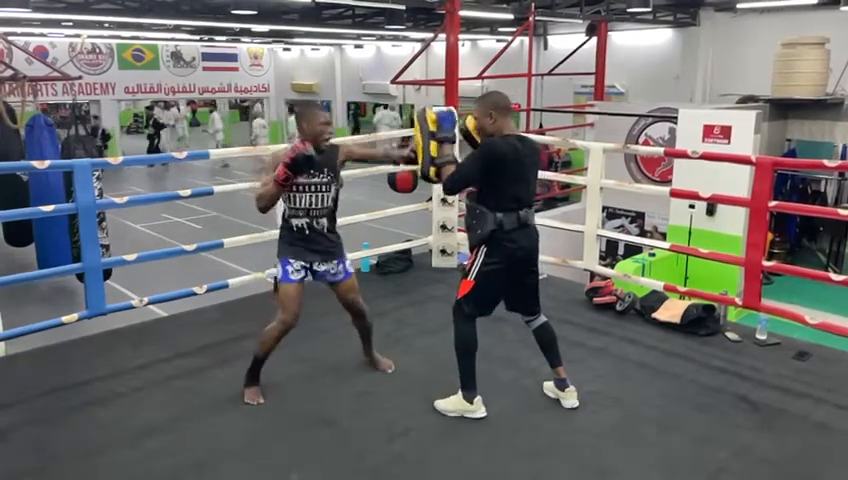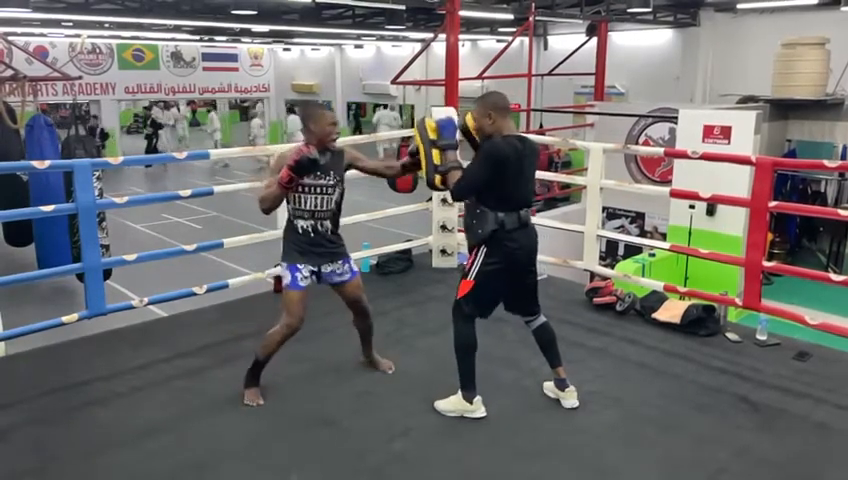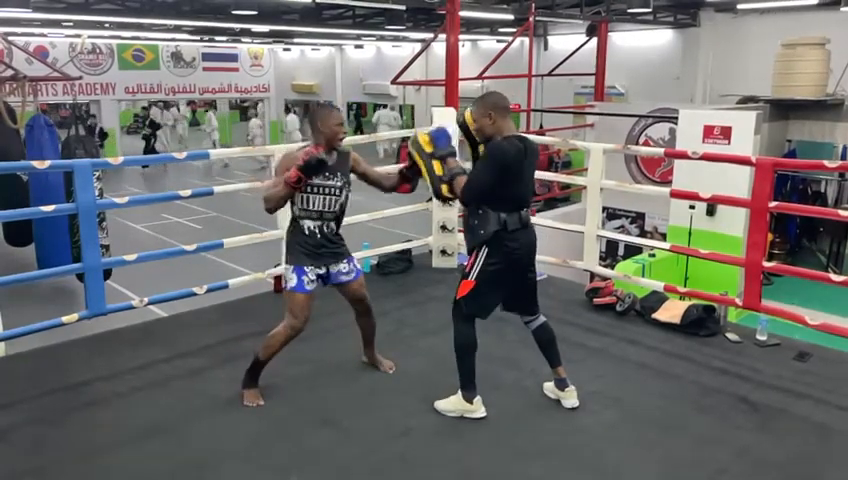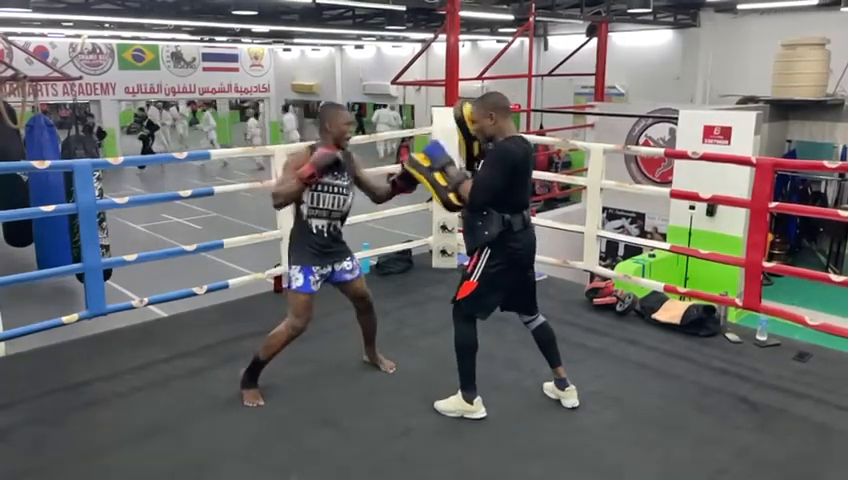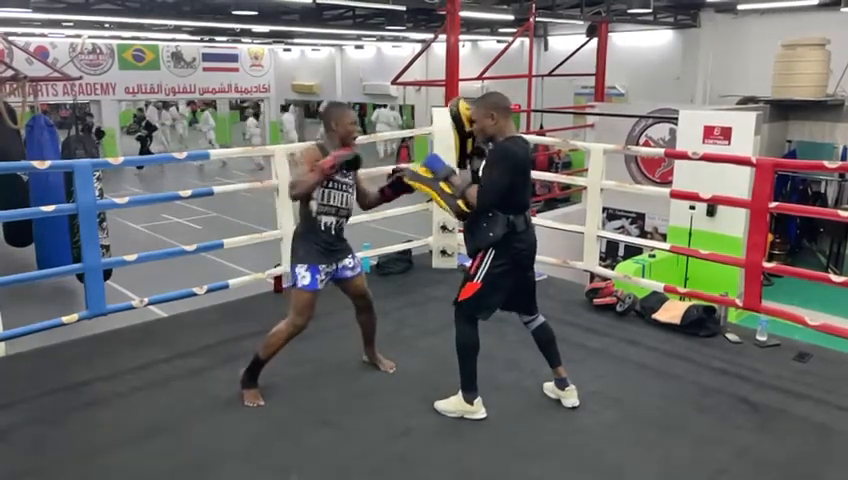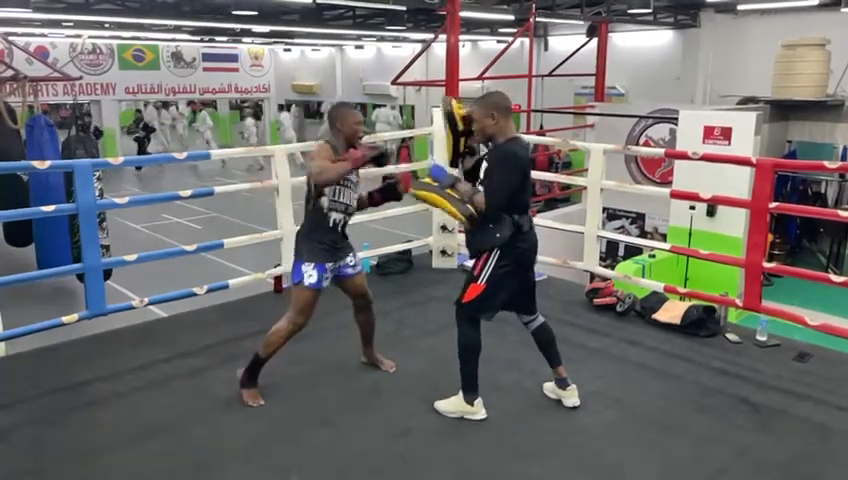
dt=0.2s
person 1, frame 1
left shoulder: (493, 149)
right shoulder: (531, 149)
left elbow: (451, 184)
left wrist: (445, 142)
left hip: (498, 244)
right hip: (525, 238)
left knee: (464, 313)
right knee: (531, 311)
left ankle: (470, 399)
right ankle: (563, 385)
person 1, frame 2
left shoulder: (495, 150)
right shoulder: (528, 148)
left elbow: (460, 191)
left wrist: (448, 148)
left hip: (497, 244)
right hip: (523, 238)
left knee: (463, 313)
right knee: (530, 312)
left ankle: (469, 399)
right ankle: (563, 385)
person 1, frame 3
left shoulder: (499, 151)
right shoulder: (526, 147)
left elbow: (468, 194)
left wrist: (447, 155)
right wrist: (478, 146)
left hip: (498, 244)
right hip: (522, 238)
left knee: (463, 313)
right knee: (530, 312)
left ankle: (469, 399)
right ankle: (564, 385)
person 1, frame 4
left shoulder: (503, 153)
right shoulder: (522, 147)
left elbow: (475, 198)
left wrist: (446, 166)
left hip: (498, 245)
right hip: (520, 239)
left knee: (464, 313)
right knee: (528, 311)
left ankle: (468, 399)
right ankle: (563, 385)
person 1, frame 5
left shoulder: (506, 153)
right shoulder: (517, 147)
left elbow: (482, 201)
right elbow: (490, 187)
left wrist: (447, 174)
left hip: (501, 246)
right hip: (519, 241)
left knee: (465, 313)
right knee: (528, 311)
left ankle: (469, 400)
right ankle: (564, 385)
person 1, frame 6
left shoulder: (509, 155)
right shoulder: (505, 149)
left elbow: (491, 205)
right elbow: (481, 184)
left wrist: (453, 183)
left hip: (503, 247)
right hip: (517, 244)
left knee: (467, 313)
right knee: (528, 312)
left ankle: (470, 401)
right ankle: (564, 385)
person 2, frame 1
left shoulder: (339, 154)
right shoulder: (283, 158)
left elbow: (382, 155)
right elbow: (262, 204)
left wrist: (410, 156)
right wrist: (287, 172)
left hip: (328, 246)
right hip: (293, 248)
left knee: (356, 306)
right knee: (287, 319)
left ankle: (369, 352)
right ankle: (251, 378)
person 2, frame 2
left shoulder: (344, 157)
right shoulder: (288, 160)
left elbow: (387, 170)
right elbow: (265, 205)
left wrist: (411, 164)
right wrist: (292, 174)
left hip: (332, 248)
right hip: (298, 251)
left knee: (360, 304)
right knee: (292, 322)
left ankle: (369, 353)
right ankle: (251, 378)
person 2, frame 3
left shoulder: (349, 159)
right shoulder: (294, 159)
left elbow: (386, 184)
right elbow: (270, 204)
left wrist: (409, 173)
right wrist: (299, 174)
left hip: (335, 249)
right hip: (303, 252)
left knee: (363, 303)
right knee: (295, 323)
left ankle: (370, 353)
right ankle: (250, 378)
person 2, frame 4
left shoulder: (350, 161)
right shoulder: (303, 157)
left elbow: (378, 195)
right elbow: (279, 199)
left wrist: (401, 183)
right wrist: (312, 169)
left hip: (337, 248)
right hip: (307, 252)
left knee: (365, 301)
right knee: (297, 323)
left ankle: (371, 352)
right ankle: (249, 378)
person 2, frame 5
left shoulder: (348, 159)
right shoulder: (313, 154)
left elbow: (366, 202)
right elbow: (297, 191)
left wrist: (392, 189)
right wrist: (332, 163)
left hip: (338, 246)
right hip: (311, 249)
left knee: (365, 300)
right knee: (297, 321)
left ankle: (371, 352)
right ankle: (249, 377)
person 2, frame 6
left shoulder: (348, 157)
right shoulder: (324, 152)
right elbow: (323, 178)
left wrist: (381, 195)
right wrist: (360, 158)
left hip: (340, 244)
right hip: (314, 247)
left knee: (364, 299)
right knee: (297, 319)
left ankle: (369, 352)
right ankle: (249, 376)
